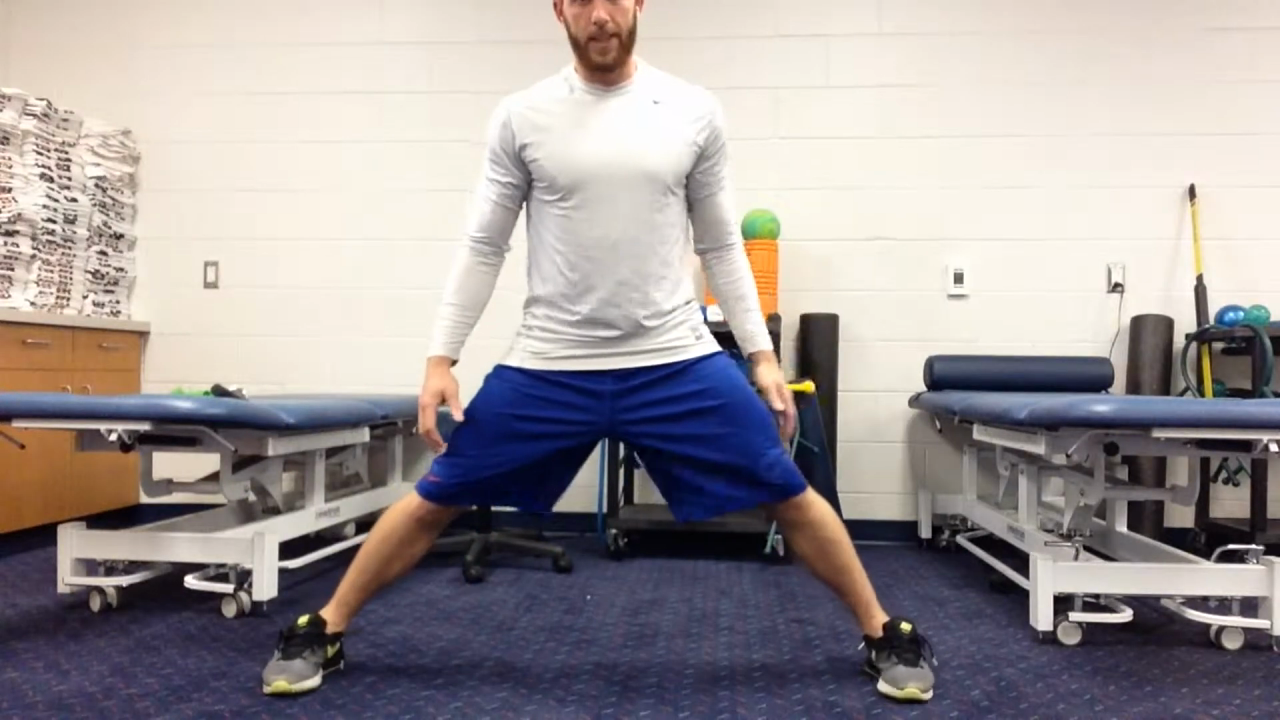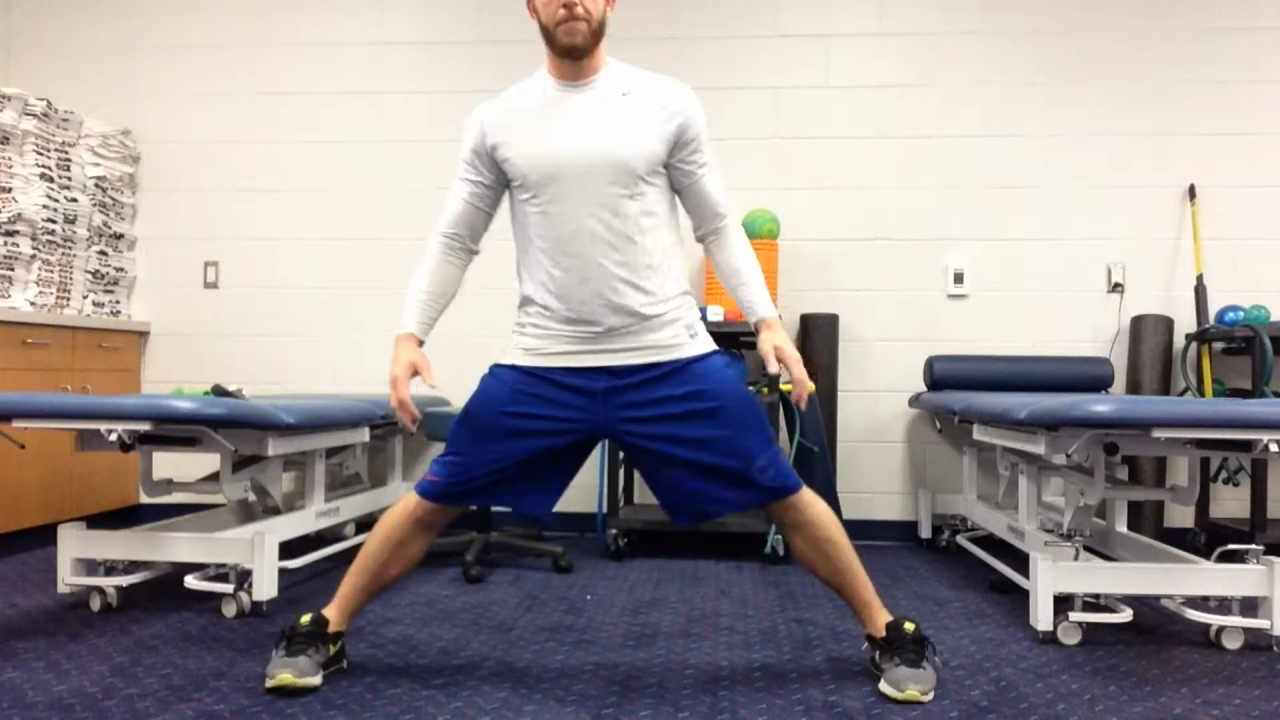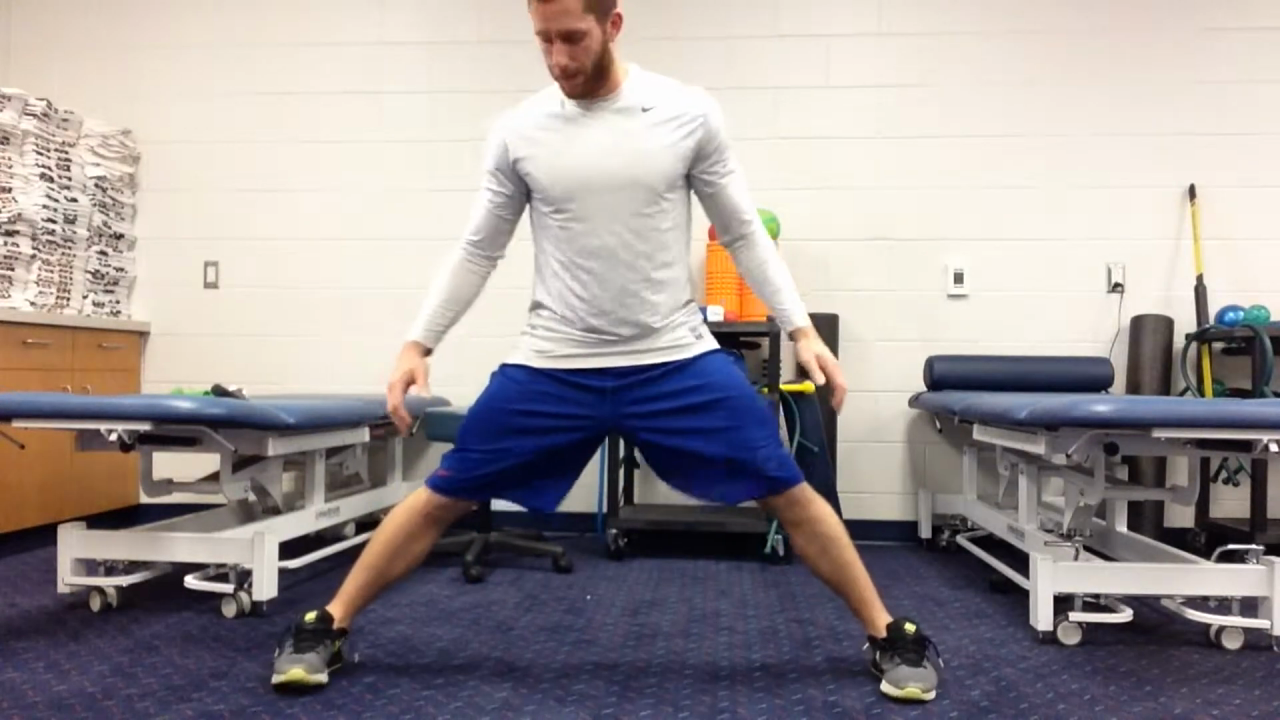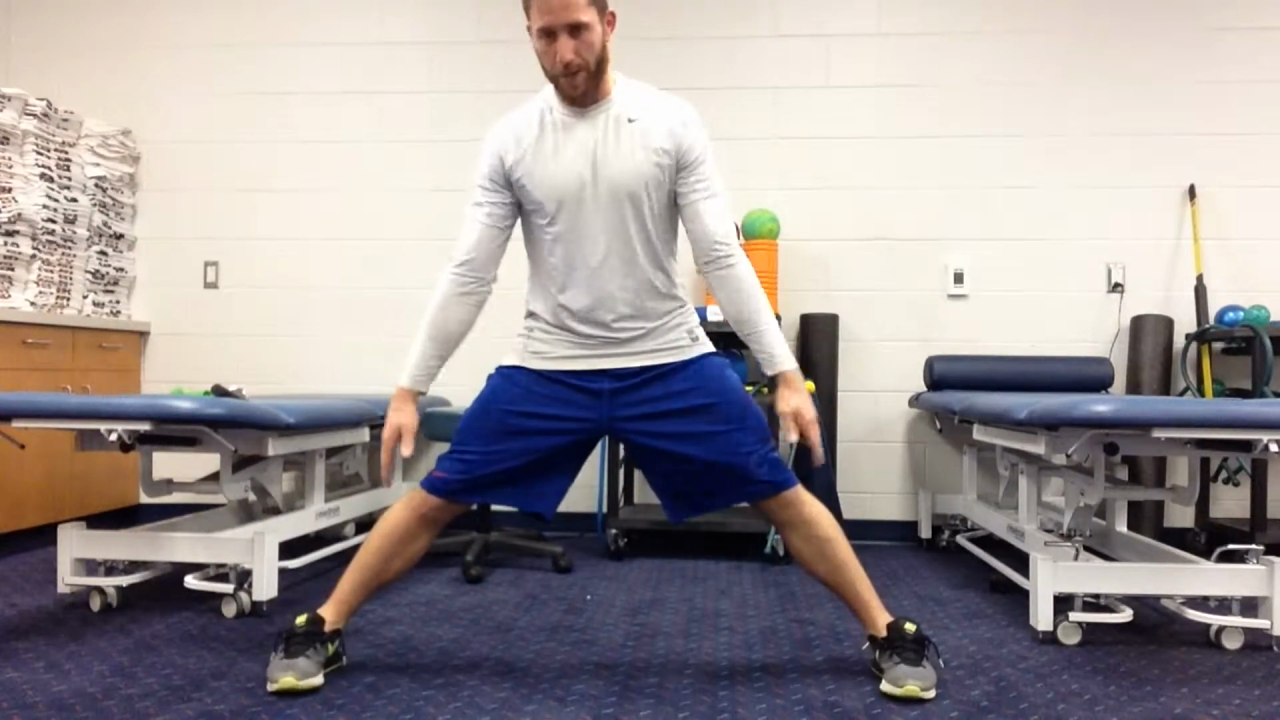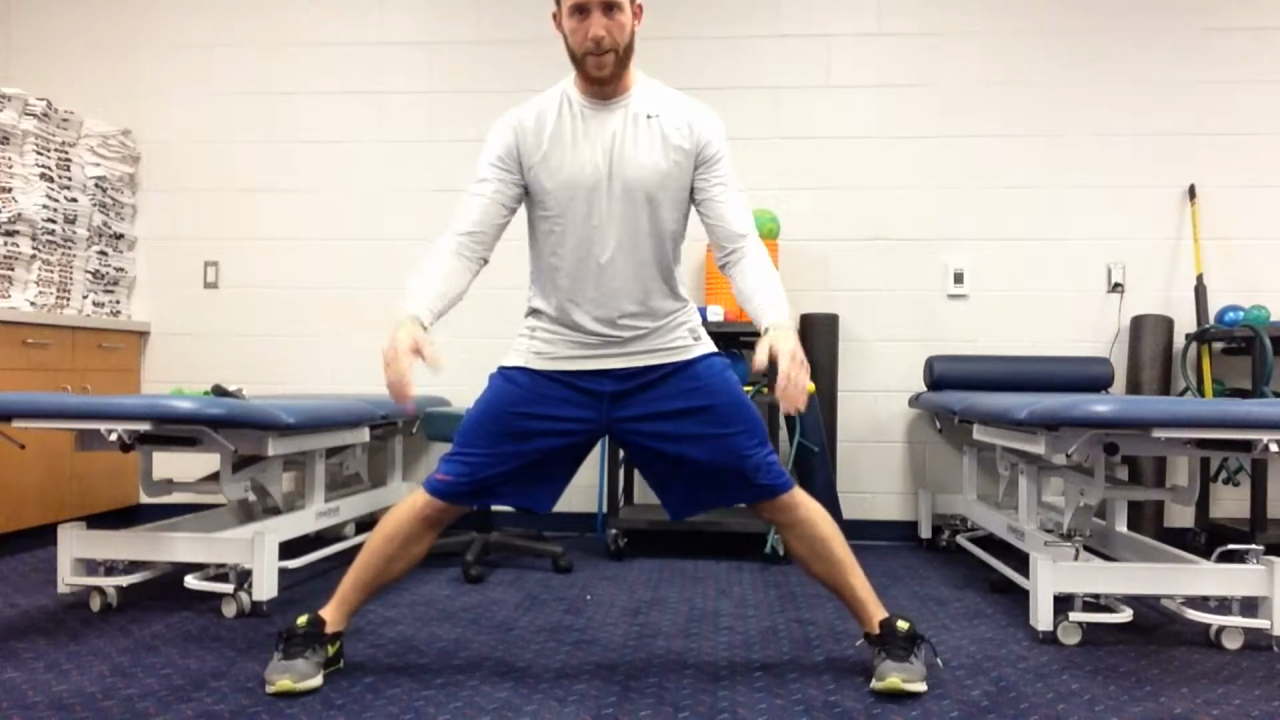
dt=0.5s
person 1, frame 1
left shoulder: (695, 112)
right shoulder: (521, 117)
left elbow: (719, 247)
right elbow: (483, 248)
left wrist: (763, 354)
right wrist: (441, 357)
left hip: (678, 363)
right hip: (548, 369)
left knee: (787, 495)
right knee: (436, 500)
left ankle: (885, 635)
right ankle: (321, 632)
person 1, frame 2
left shoulder: (667, 103)
right shoulder: (498, 120)
left elbow: (716, 228)
right elbow: (454, 241)
left wrist: (766, 320)
right wrist: (410, 334)
left hip: (670, 361)
right hip: (542, 368)
left knee: (782, 496)
right knee: (435, 501)
left ankle: (889, 635)
right ankle: (323, 631)
person 1, frame 3
left shoulder: (688, 113)
right shoulder: (519, 130)
left elbow: (742, 233)
right elbow: (479, 251)
left wrist: (801, 328)
right wrist: (419, 343)
left hip: (675, 360)
right hip: (552, 367)
left knee: (787, 492)
right knee: (444, 496)
left ankle: (888, 636)
right ankle: (326, 626)
person 1, frame 4
left shoulder: (672, 123)
right shoulder: (509, 140)
left elbow: (721, 258)
right elbow: (470, 274)
left wrist: (784, 371)
right wrist: (410, 389)
left hip: (670, 364)
right hip: (548, 370)
left knee: (781, 494)
right knee: (435, 498)
left ankle: (890, 636)
right ankle: (320, 631)
person 1, frame 5
left shoulder: (691, 123)
right shoulder: (523, 128)
left elbow: (738, 247)
right elbow: (466, 243)
left wrist: (779, 327)
right wrist: (414, 317)
left hip: (673, 365)
right hip: (549, 368)
left knee: (777, 496)
right knee: (441, 500)
left ankle: (885, 632)
right ankle: (321, 630)
